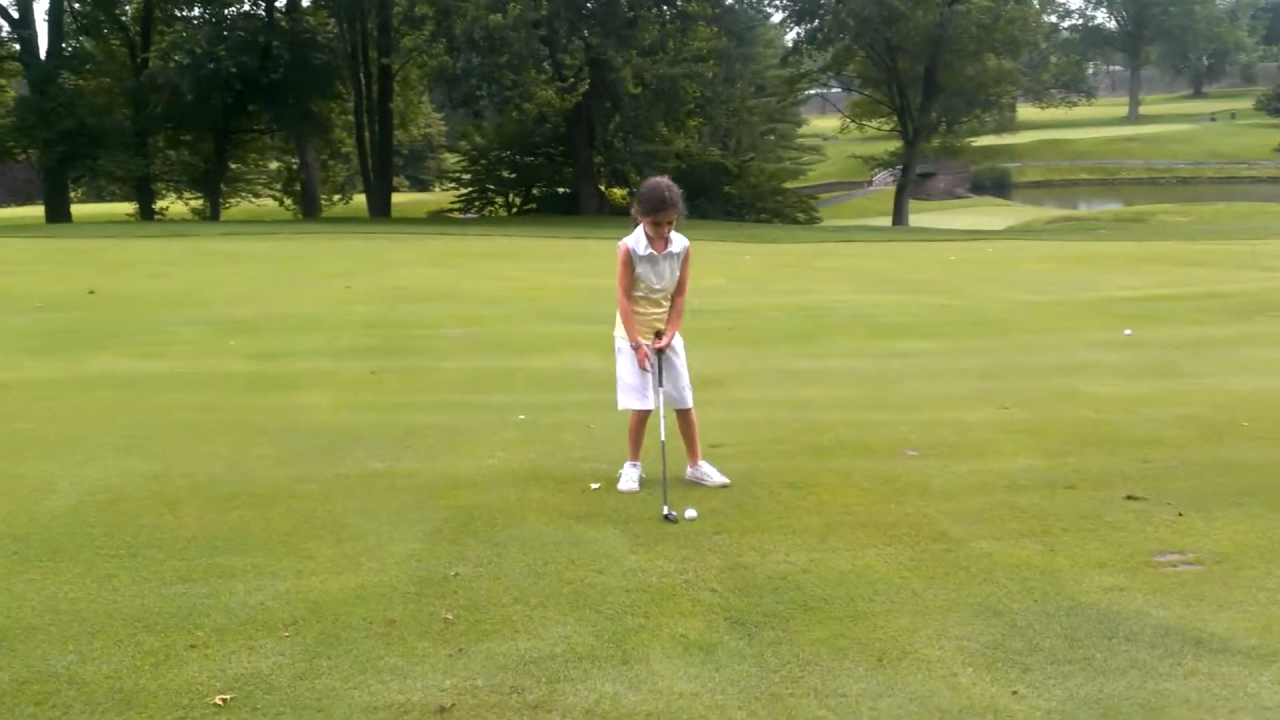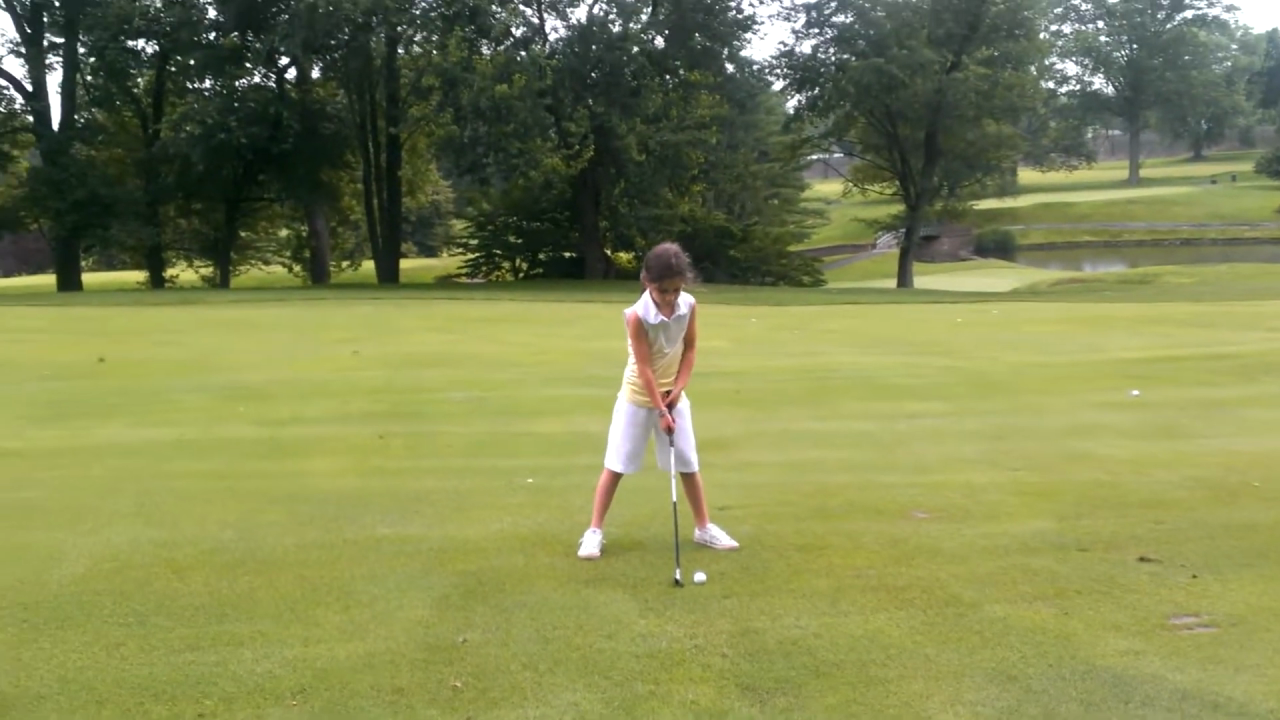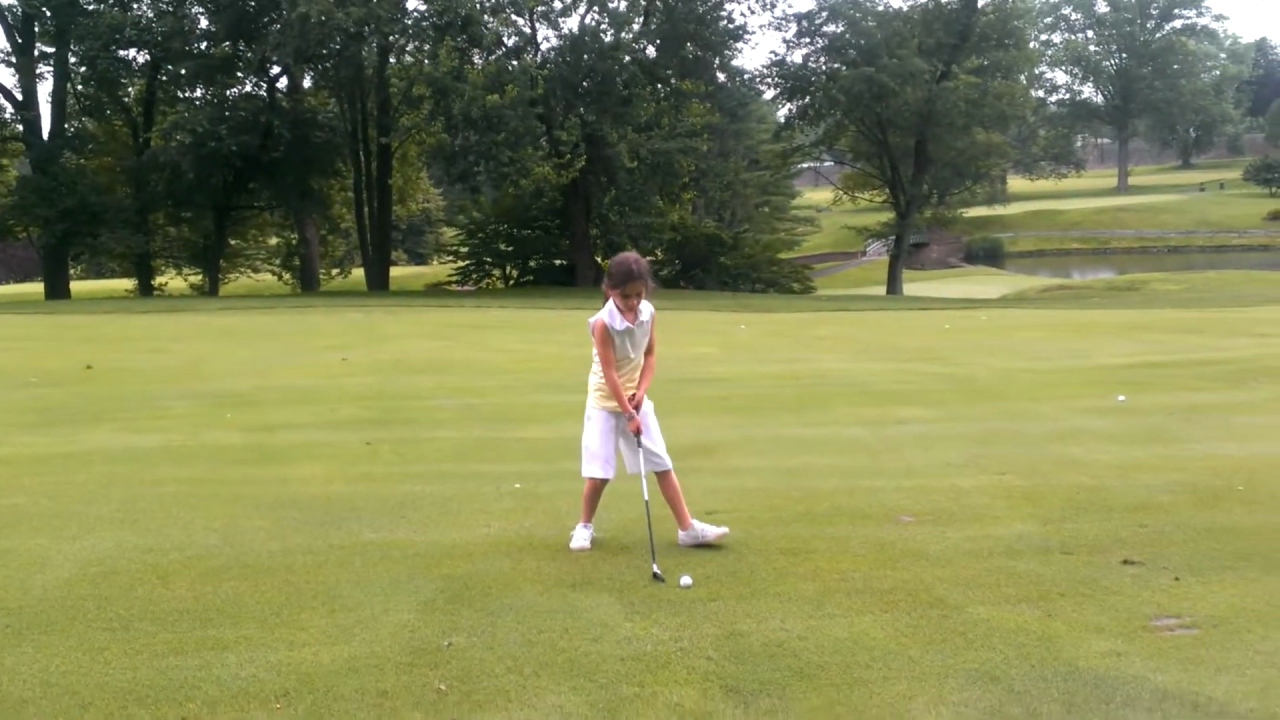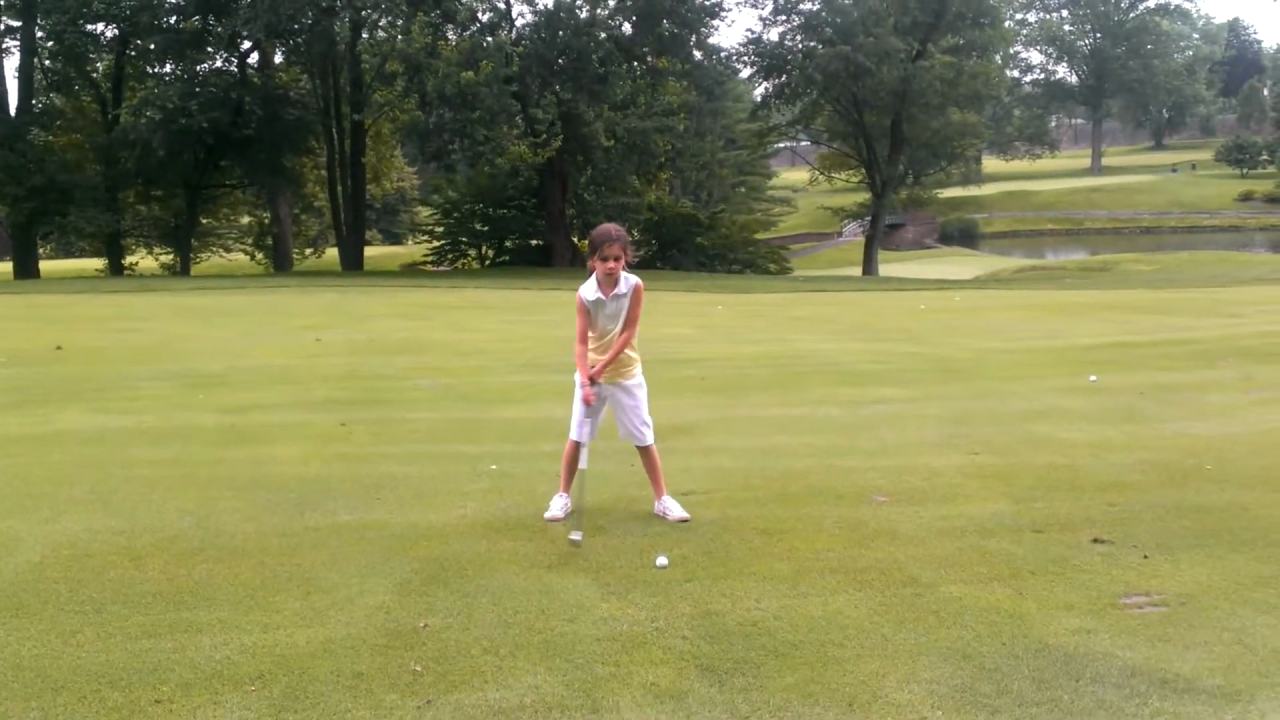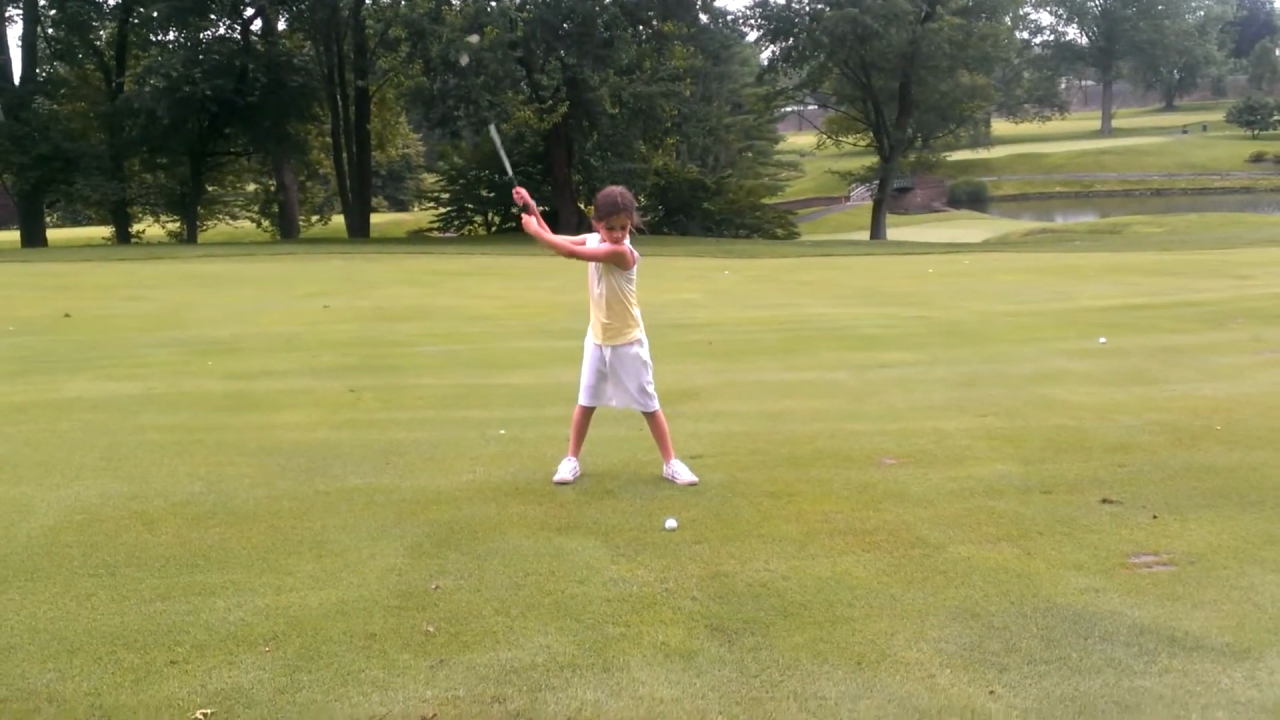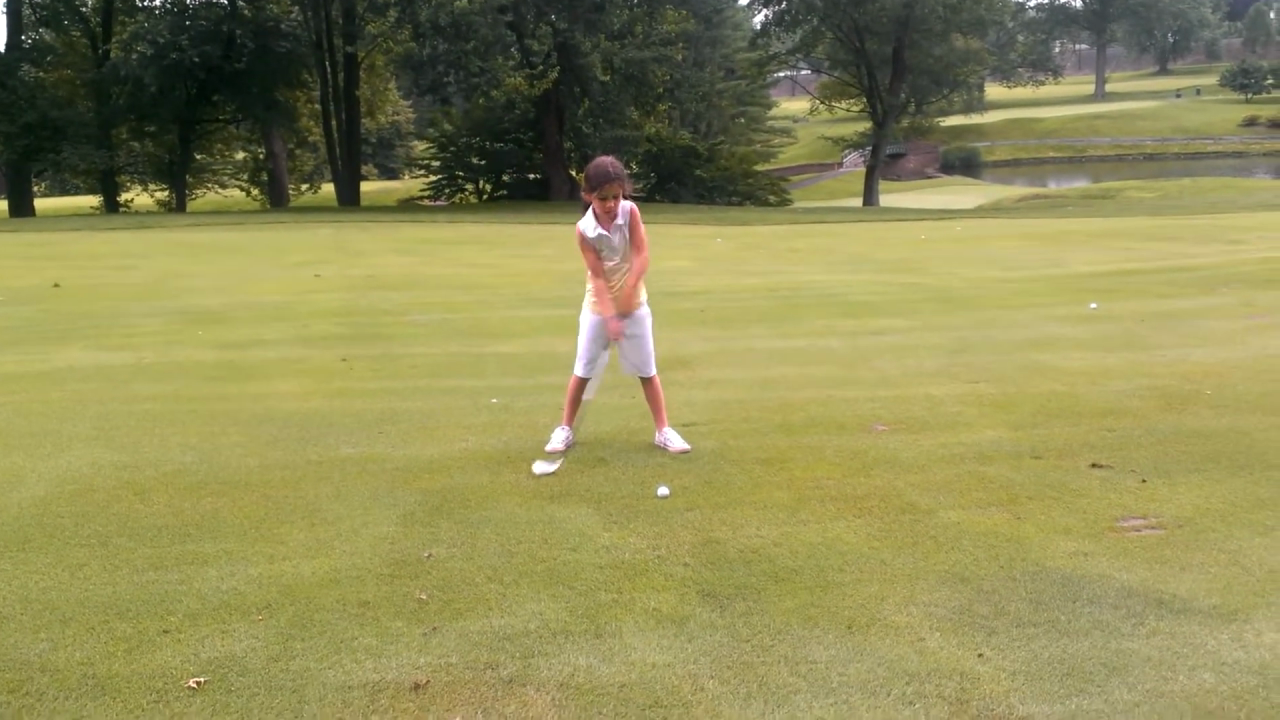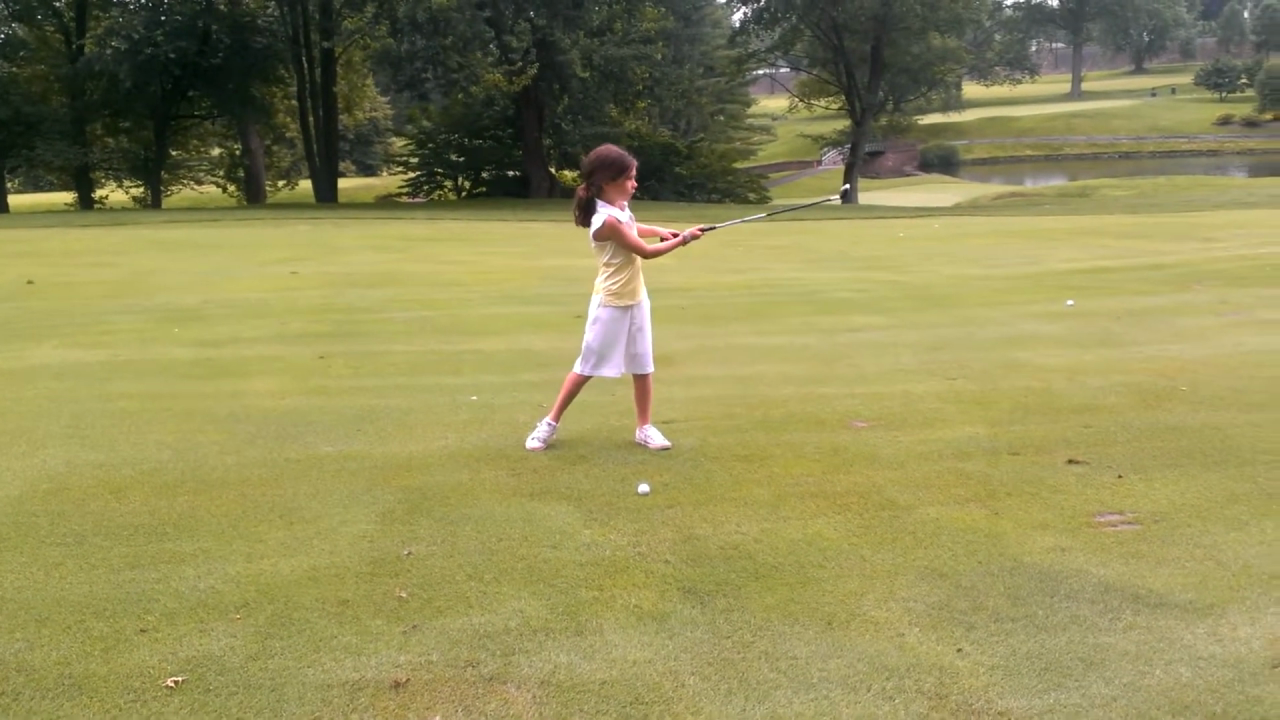
dt=0.7s
person 1, frame 1
left shoulder: (682, 246)
right shoulder: (628, 248)
left elbow: (680, 295)
right elbow: (624, 298)
left wrist: (668, 334)
right wrist: (636, 344)
left hip: (667, 334)
right hip: (633, 335)
left knee: (683, 401)
right knee: (640, 405)
left ankle: (695, 464)
right ankle: (632, 465)
person 1, frame 2
left shoulder: (689, 306)
right shoulder: (637, 316)
left elbow: (689, 350)
right elbow: (644, 366)
left wrist: (677, 390)
right wrist: (659, 410)
left hip: (673, 396)
right hip: (637, 398)
left knee: (689, 464)
right knee: (616, 465)
left ankle: (704, 527)
right ankle: (595, 531)
person 1, frame 3
left shoulder: (648, 313)
right shoulder: (602, 323)
left elbow: (649, 355)
right elbow: (609, 372)
left wrist: (640, 392)
right wrist: (628, 413)
left hip: (636, 400)
right hip: (606, 403)
left knee: (662, 464)
right knee: (599, 473)
left ankle: (688, 527)
right ankle: (584, 526)
person 1, frame 4
left shoulder: (634, 286)
right shoulder: (585, 294)
left elbow: (628, 333)
right elbow: (581, 342)
left wrist: (604, 368)
right wrist: (585, 380)
left hip: (626, 374)
right hip: (591, 372)
left knee: (644, 438)
right knee: (577, 436)
left ankle: (662, 499)
right ankle: (563, 496)
person 1, frame 5
left shoulder: (622, 252)
right shoulder: (593, 241)
left elbow: (569, 251)
right elbow: (556, 241)
left wrist: (534, 229)
right wrist: (533, 212)
left hip: (627, 341)
right hip: (597, 337)
left knee: (647, 403)
right knee: (586, 400)
left ankle: (670, 462)
right ankle: (572, 459)
person 1, frame 6
left shoulder: (630, 211)
right shoulder: (584, 229)
left elbow: (641, 256)
right elbow: (597, 277)
left wrist: (629, 291)
right wrist: (609, 316)
left hip: (633, 306)
right hip: (598, 309)
left knee: (647, 371)
right knee: (583, 370)
left ankle: (663, 430)
right ankle: (565, 428)
person 1, frame 7
left shoulder: (619, 208)
right shoulder: (607, 220)
right elbow: (644, 251)
left wrist: (660, 230)
right wrist: (682, 240)
left hip: (636, 300)
right hip: (610, 304)
left knee: (643, 366)
right knee: (586, 367)
left ankle: (644, 427)
right ankle: (550, 423)
